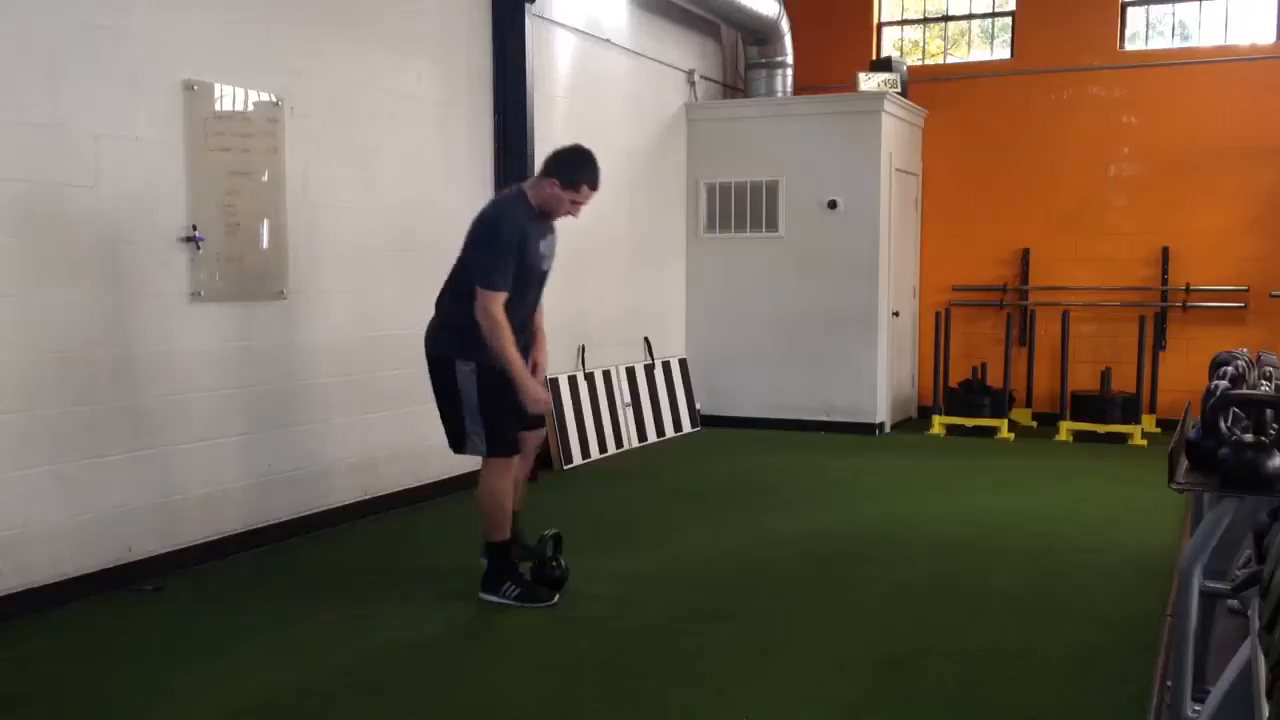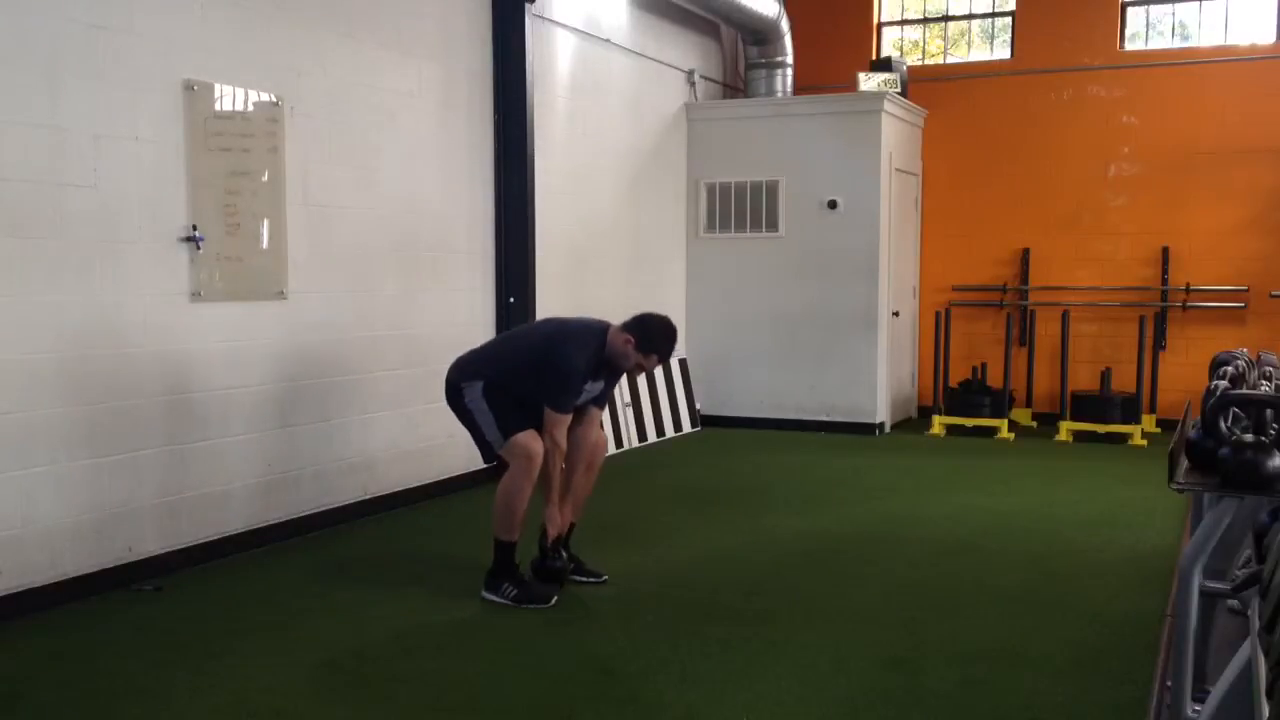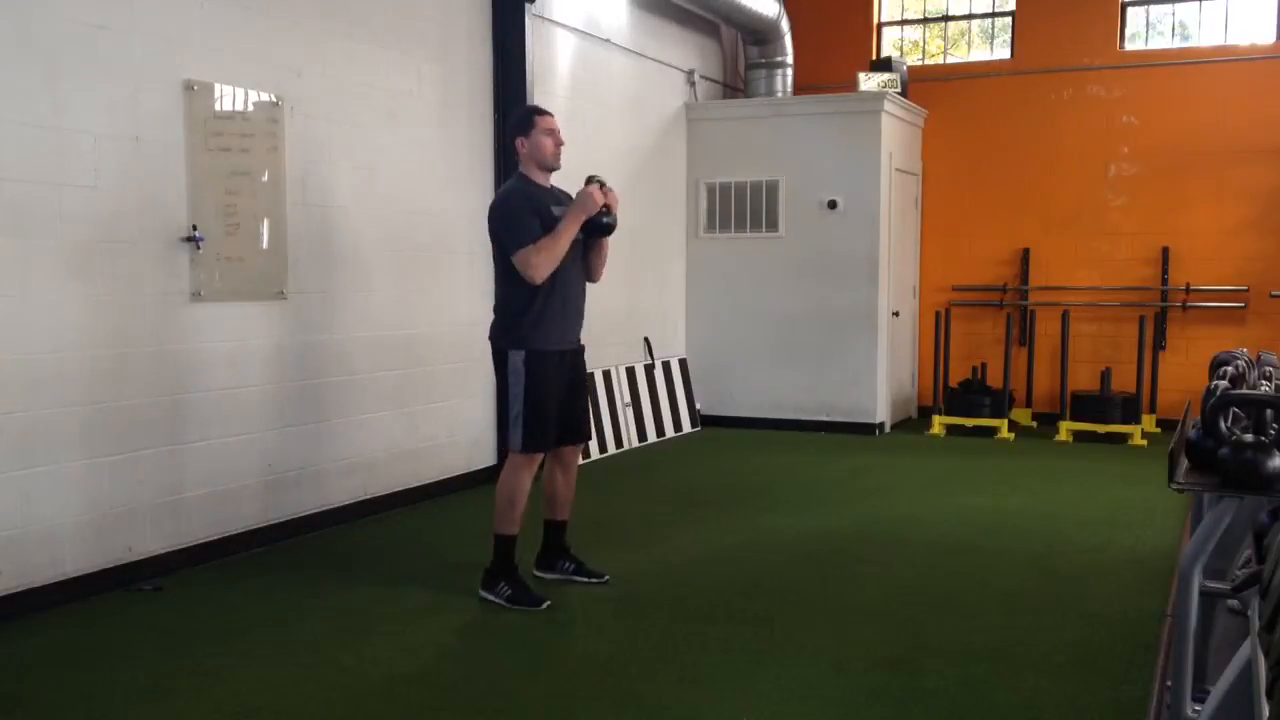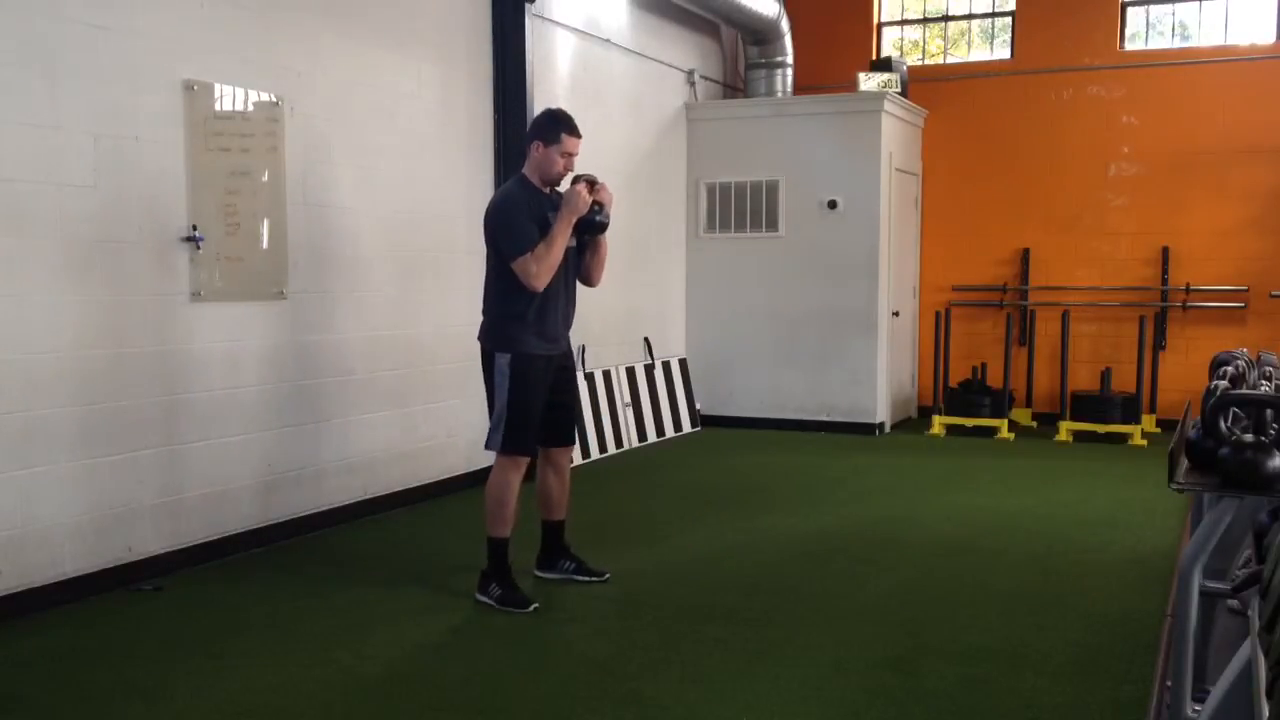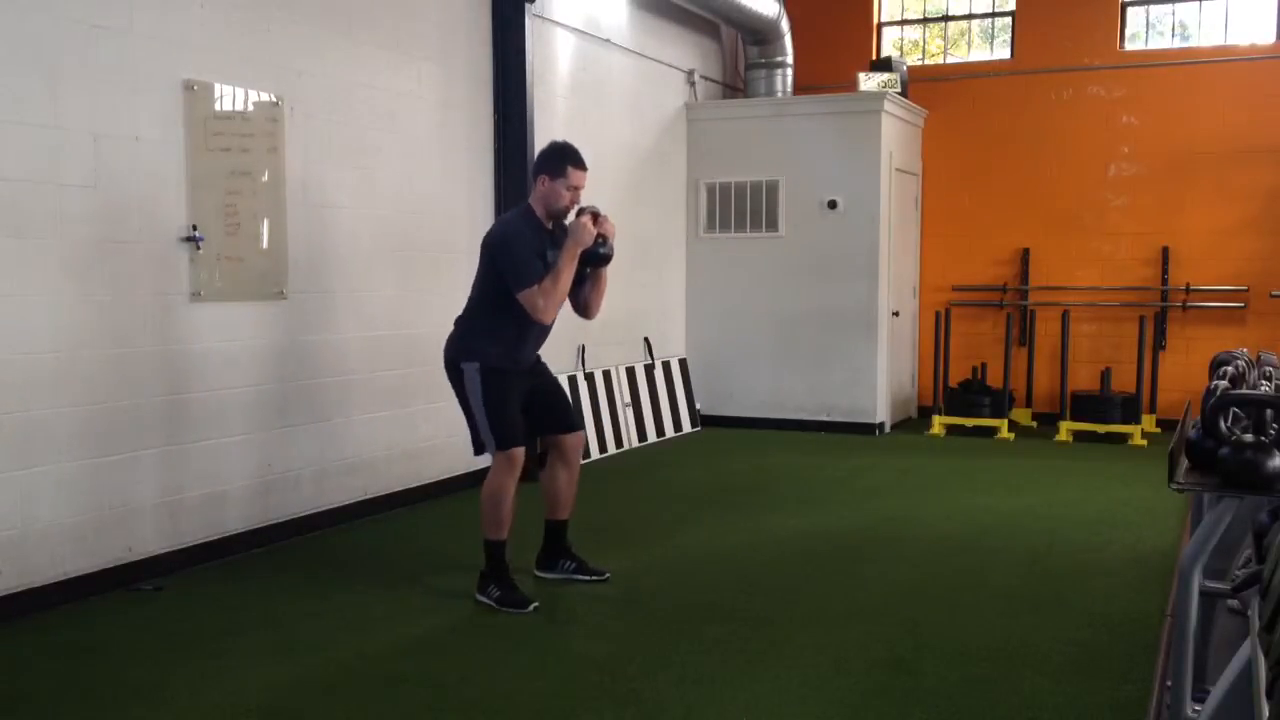
dt=1s
person 1, frame 1
left shoulder: (543, 218)
right shoulder: (504, 222)
right elbow: (488, 311)
left wrist: (539, 346)
right wrist: (522, 379)
left hip: (501, 348)
right hip: (468, 352)
left knee: (529, 437)
right knee: (502, 455)
left ankle: (507, 540)
right ankle: (500, 575)
person 1, frame 2
left shoulder: (613, 357)
right shoulder: (574, 354)
left elbow: (586, 427)
right elbow: (554, 437)
left wrist: (567, 502)
right wrist: (552, 506)
right hip: (476, 384)
left knee: (596, 446)
right knee: (530, 453)
left ankle: (558, 552)
right ankle: (501, 575)
person 1, frame 3
left shoulder: (563, 199)
right shoulder: (513, 200)
left elbow: (592, 272)
right elbow: (535, 269)
left wrist: (601, 219)
right wrist: (576, 216)
left hip: (566, 344)
right hip: (526, 348)
left knee: (568, 450)
right knee: (526, 454)
left ankle: (554, 554)
right ankle: (499, 573)
person 1, frame 4
left shoulder: (561, 201)
right shoulder: (511, 203)
left elbow: (590, 275)
right elbow: (535, 276)
right wrist: (567, 218)
left hip: (556, 347)
right hip: (515, 350)
left knee: (559, 450)
right knee: (514, 456)
left ankle: (553, 553)
right ankle: (495, 574)
person 1, frame 5
left shoulder: (562, 233)
right shoulder: (512, 233)
left elbow: (587, 309)
right elbow: (544, 309)
right wrist: (573, 249)
left hip: (522, 359)
right hip: (479, 360)
left knee: (570, 442)
right knee: (511, 455)
left ankle: (554, 553)
right ankle: (493, 576)
